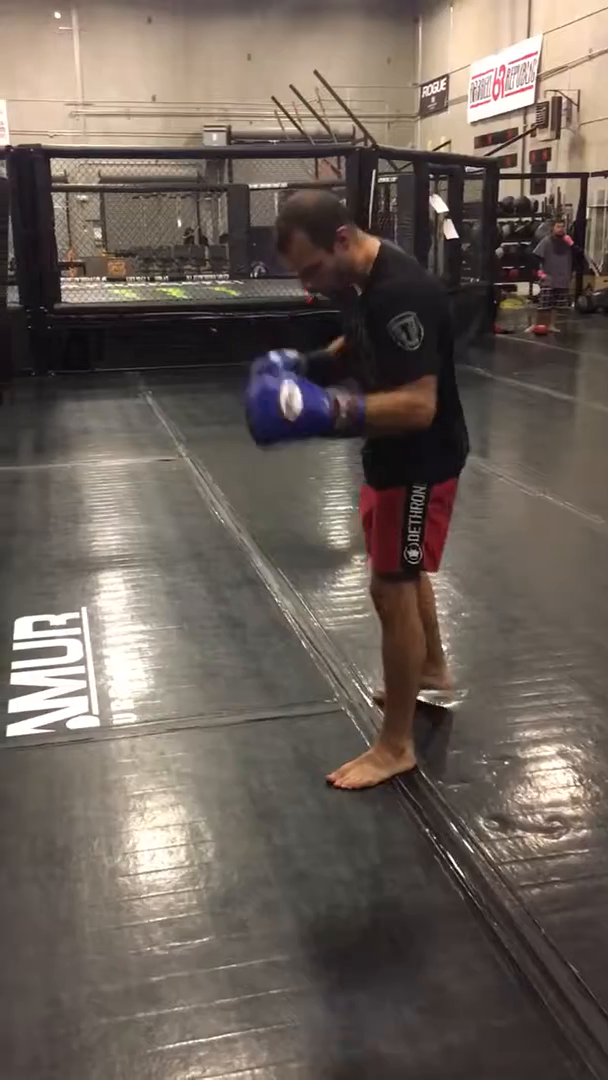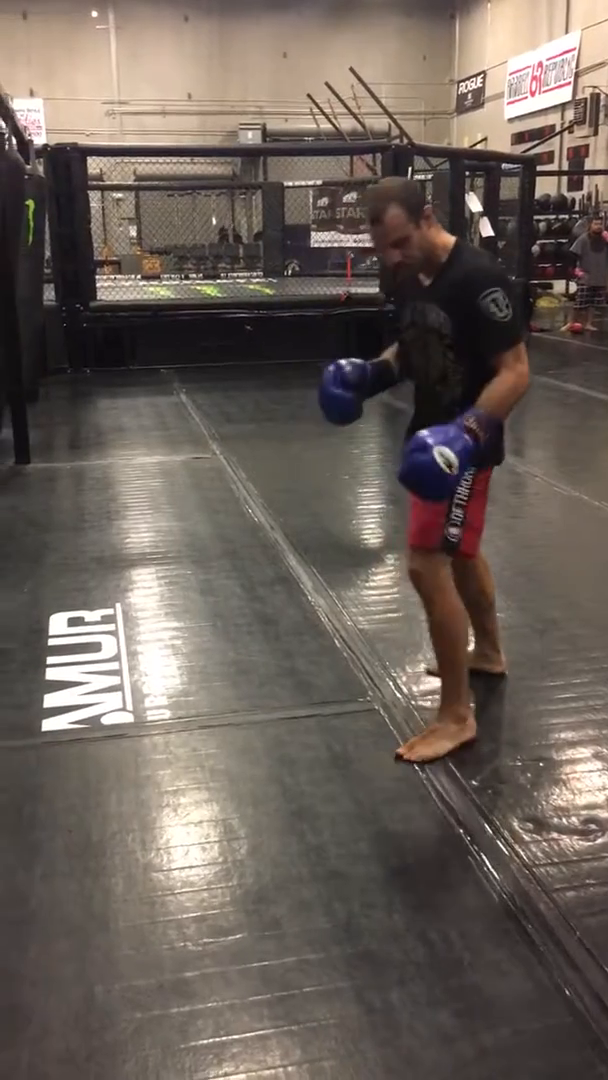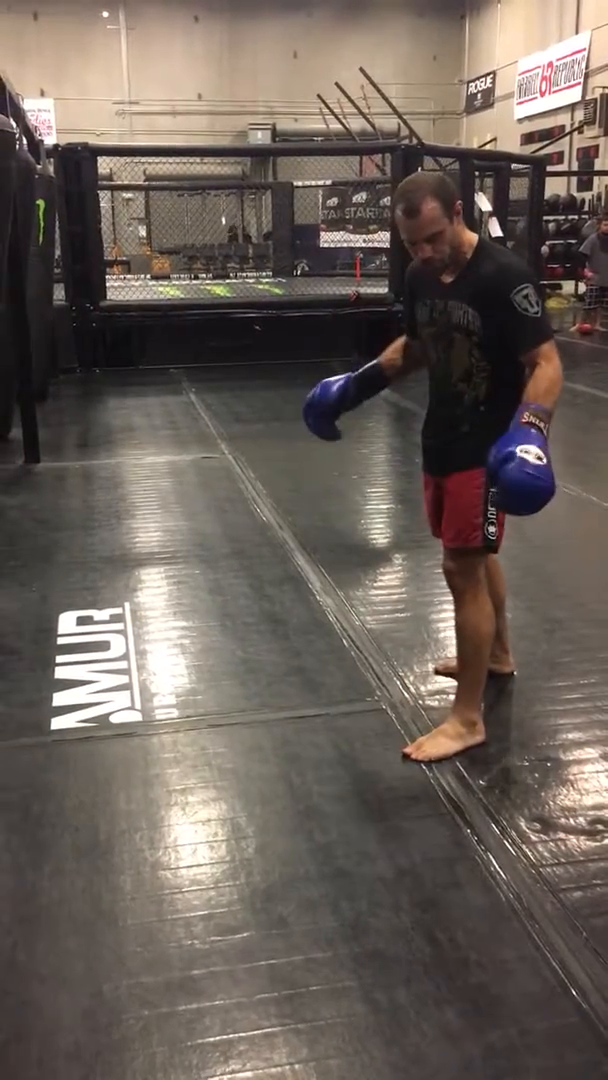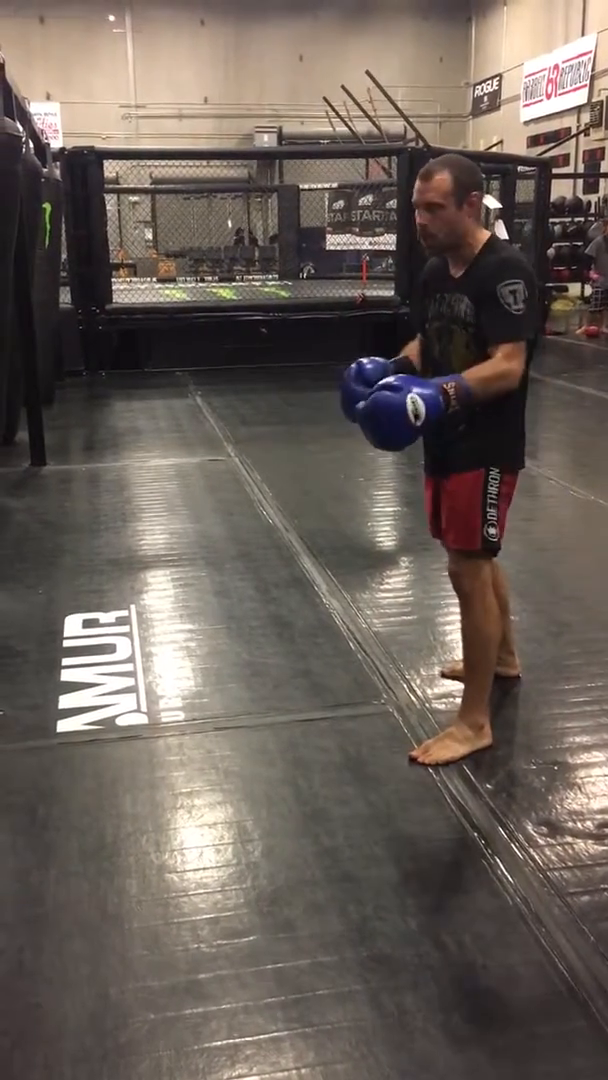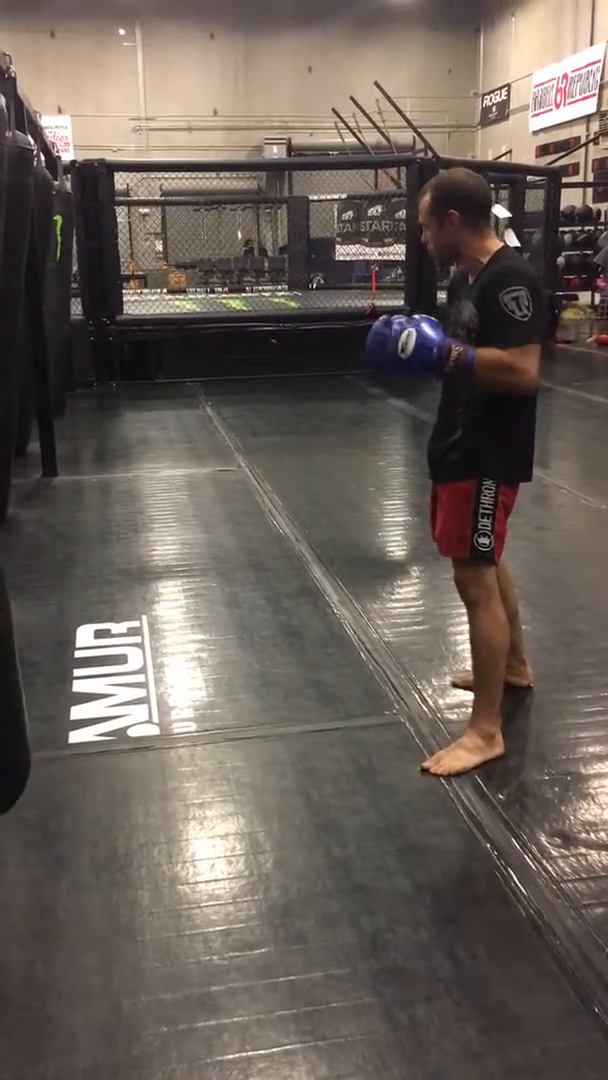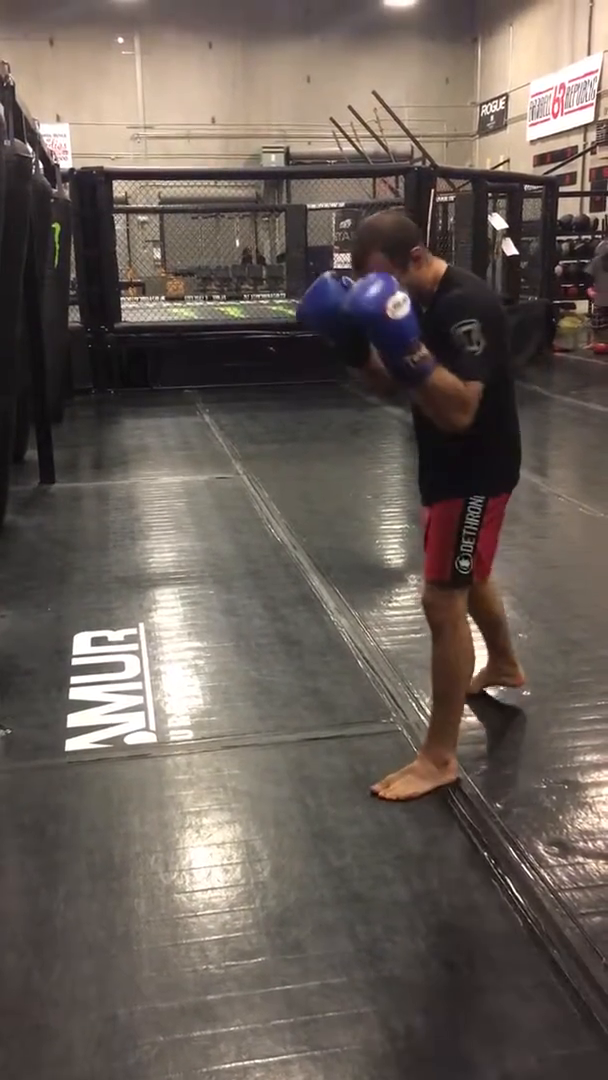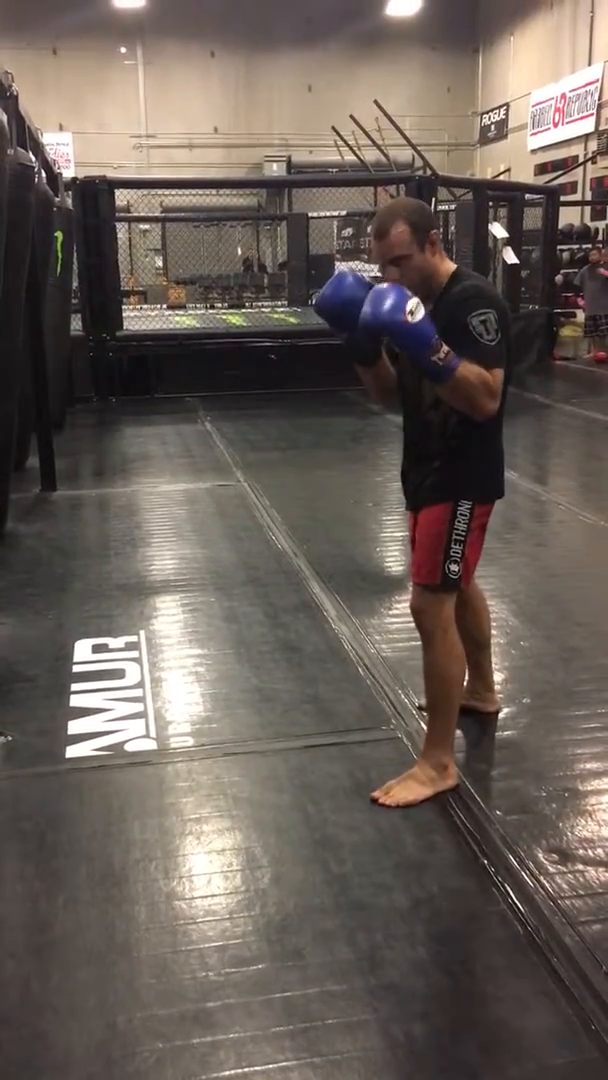
dt=0.7s
person 1, frame 1
left shoulder: (403, 293)
right shoulder: (356, 279)
left elbow: (418, 405)
left wrist: (323, 412)
right wrist: (310, 365)
left hip: (421, 460)
right hip: (390, 451)
left knee: (391, 589)
right knee: (402, 570)
left ankle: (397, 744)
right ankle: (432, 666)
person 1, frame 2
left shoulder: (477, 278)
right shoulder: (407, 278)
left elbow: (515, 370)
left wrist: (466, 432)
right wrist: (370, 374)
left hip: (461, 445)
right hip: (430, 437)
left knee: (429, 567)
right knee: (460, 550)
left ankle: (456, 716)
right ankle: (489, 651)
person 1, frame 3
left shoulder: (503, 276)
right shoulder: (420, 275)
left elbow: (546, 364)
left wrist: (529, 429)
right wrist: (358, 384)
left hip: (486, 447)
right hip: (441, 439)
left knee: (462, 567)
right knee: (474, 553)
left ankle: (467, 717)
right ankle: (497, 652)
person 1, frame 4
left shoulder: (505, 271)
right shoulder: (435, 270)
left elbow: (507, 368)
left wrist: (436, 399)
right wrist: (391, 370)
left hip: (486, 448)
right hip: (449, 442)
left knee: (467, 569)
right knee: (477, 554)
left ankle: (474, 721)
right ankle: (503, 656)
person 1, frame 5
left shoulder: (512, 280)
right shoulder: (465, 276)
left elbow: (521, 371)
left wrist: (438, 352)
right wrist: (419, 346)
left hip: (489, 454)
right hip: (459, 444)
left knee: (474, 580)
right knee: (484, 562)
left ankle: (486, 730)
right ankle: (514, 664)
person 1, frame 6
left shoulder: (465, 305)
right shoulder: (416, 300)
left elbow: (456, 411)
right elbow: (387, 384)
left wrist: (404, 342)
right wrist: (351, 339)
left hip: (476, 470)
right hip: (450, 464)
left knee: (443, 601)
right knee: (469, 575)
left ankle: (440, 757)
right ankle: (503, 665)
person 1, frame 7
left shoulder: (474, 303)
right shoulder: (413, 299)
left elbow: (485, 400)
right elbow: (388, 392)
left wrist: (428, 346)
right wrist: (362, 339)
left hip: (461, 478)
right hip: (430, 470)
left knee: (431, 605)
right knee: (458, 585)
left ankle: (438, 763)
right ankle: (481, 689)
